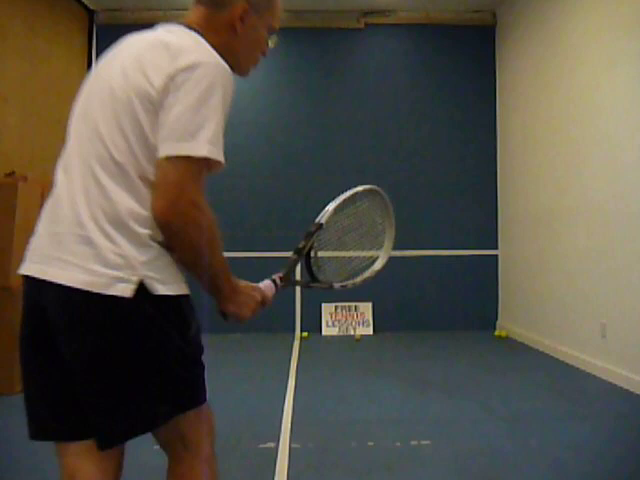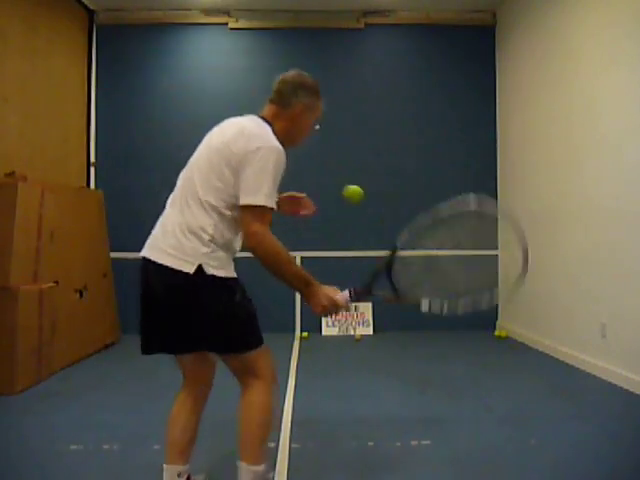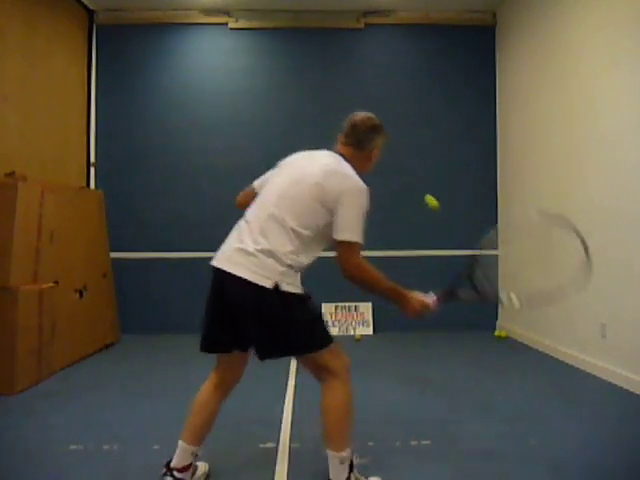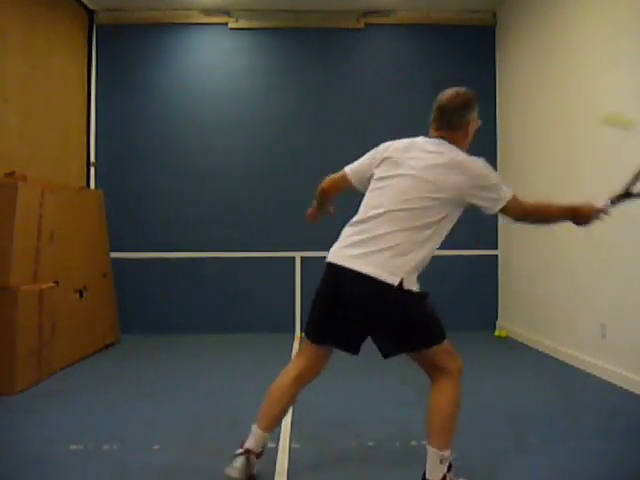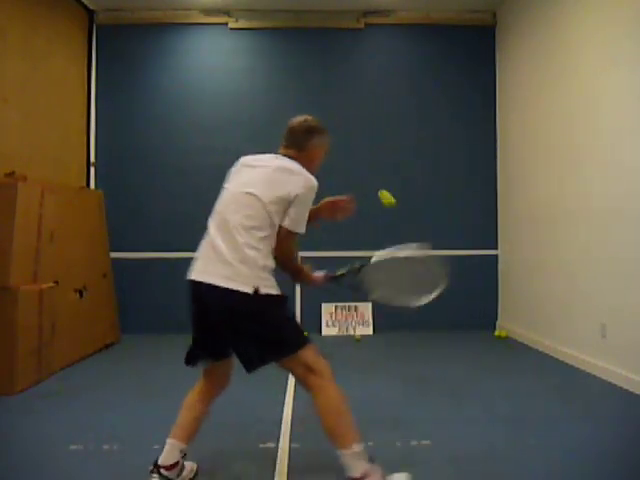
dt=1s
person 1, frame 1
left shoulder: (129, 50)
right shoulder: (203, 67)
right elbow: (175, 205)
right wrist: (227, 288)
left hip: (50, 274)
right hip: (121, 288)
person 1, frame 2
left shoulder: (233, 127)
right shoulder: (267, 148)
right elbow: (256, 237)
left wrist: (274, 200)
right wrist: (311, 289)
left hip: (160, 261)
right hip: (197, 270)
left knee: (197, 380)
right knee: (259, 373)
person 1, frame 3
left shoulder: (298, 158)
right shoulder: (353, 188)
left elbow: (244, 200)
right elbow: (352, 267)
right wrist: (404, 298)
left hip: (227, 269)
right hip: (267, 284)
left knee: (224, 374)
right knee: (334, 372)
person 1, frame 4
left shoulder: (393, 149)
right shoulder: (470, 170)
left elbow: (329, 186)
right elbow: (519, 211)
left wrist: (318, 207)
right wrist: (574, 212)
left hip: (340, 267)
right hip: (387, 283)
left knee: (305, 364)
right knee: (447, 370)
person 1, frame 5
left shoulder: (244, 164)
right shoulder: (304, 181)
right elbow: (281, 250)
left wrist: (313, 212)
right wrist: (305, 276)
left hip: (203, 281)
right hip: (245, 291)
left knee: (212, 380)
right knee: (317, 374)
